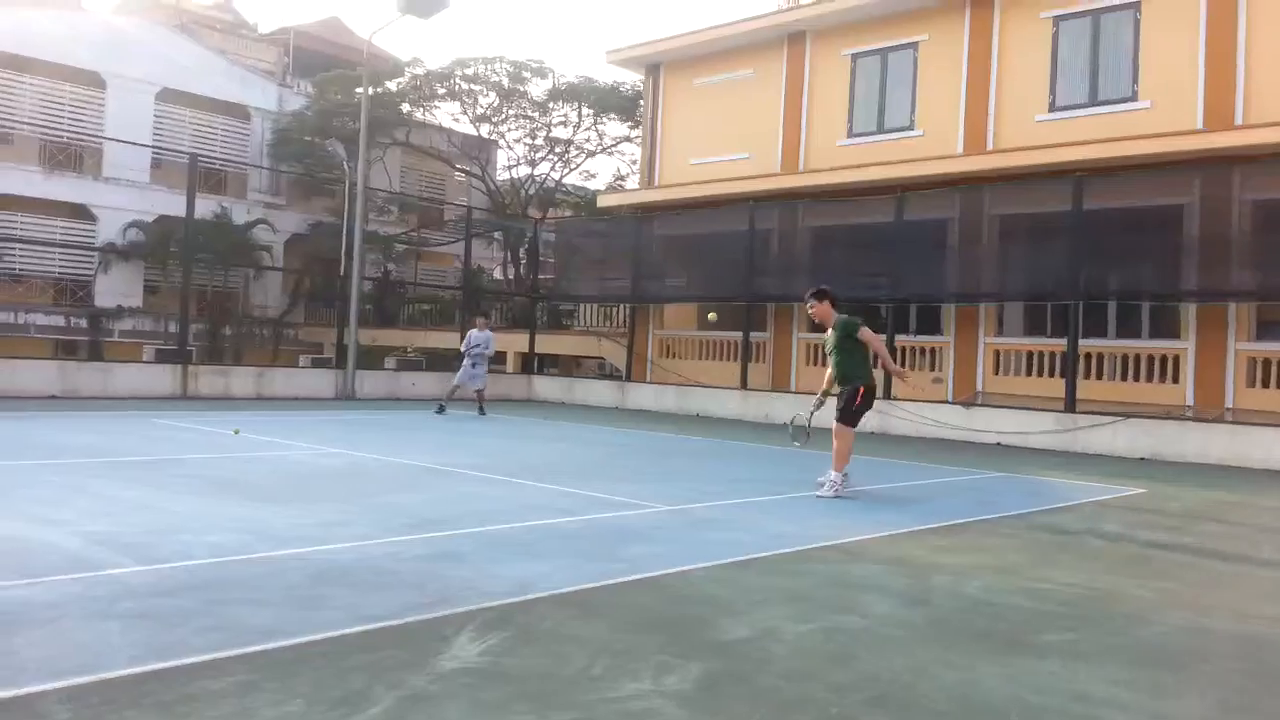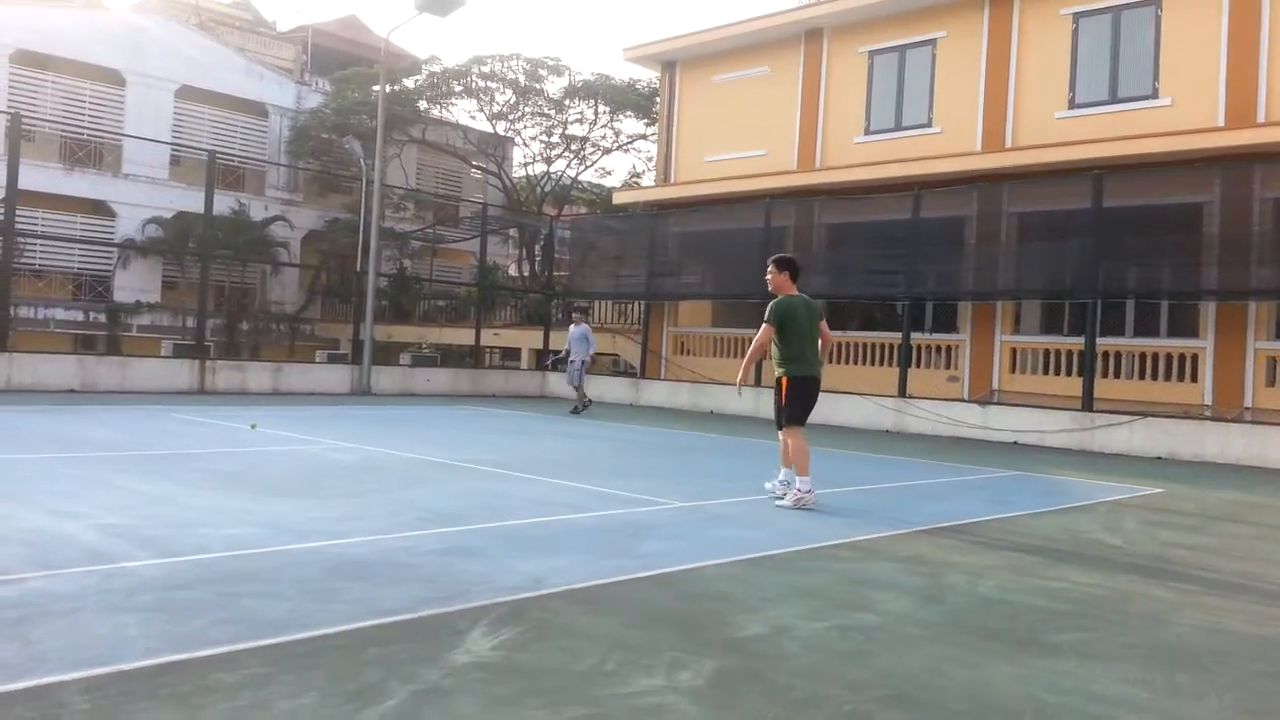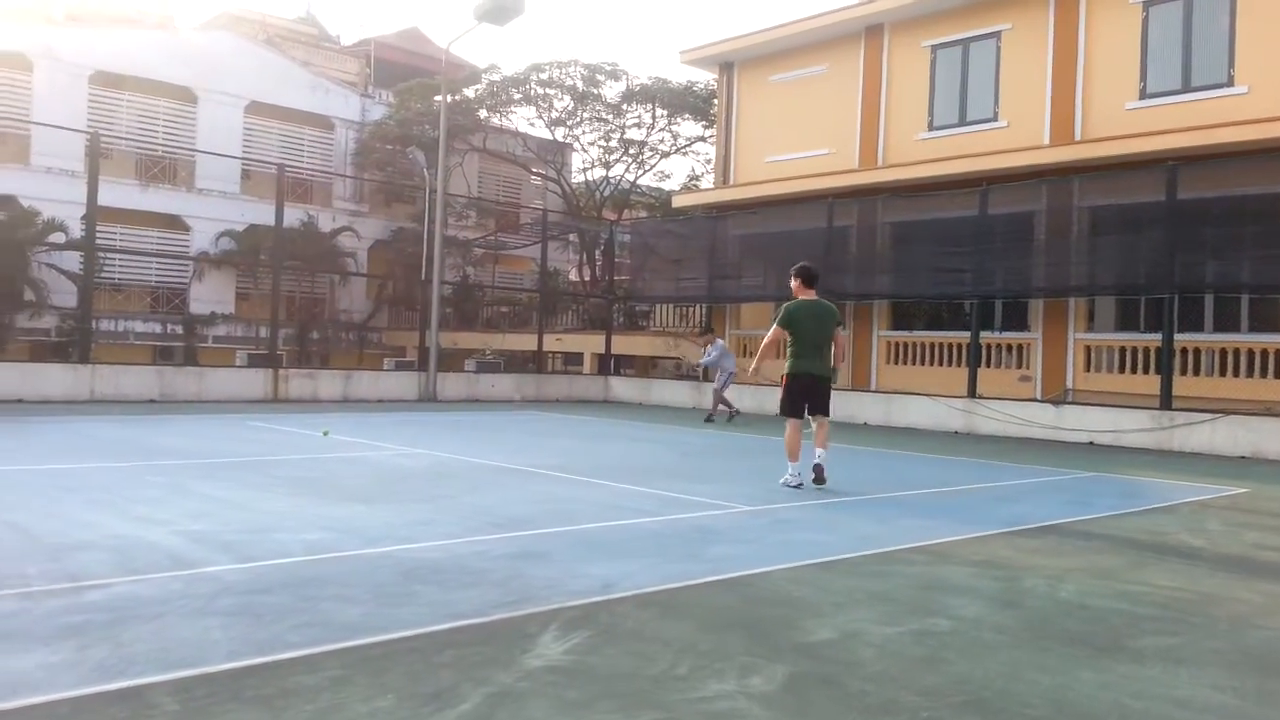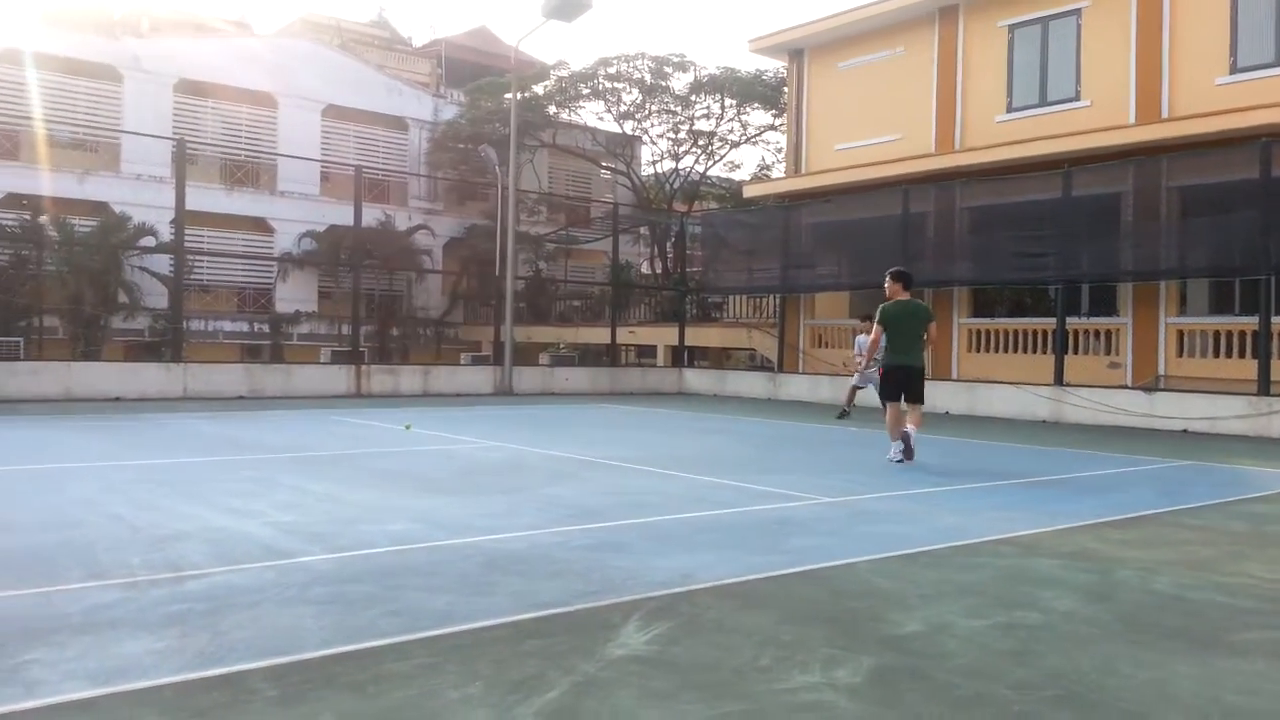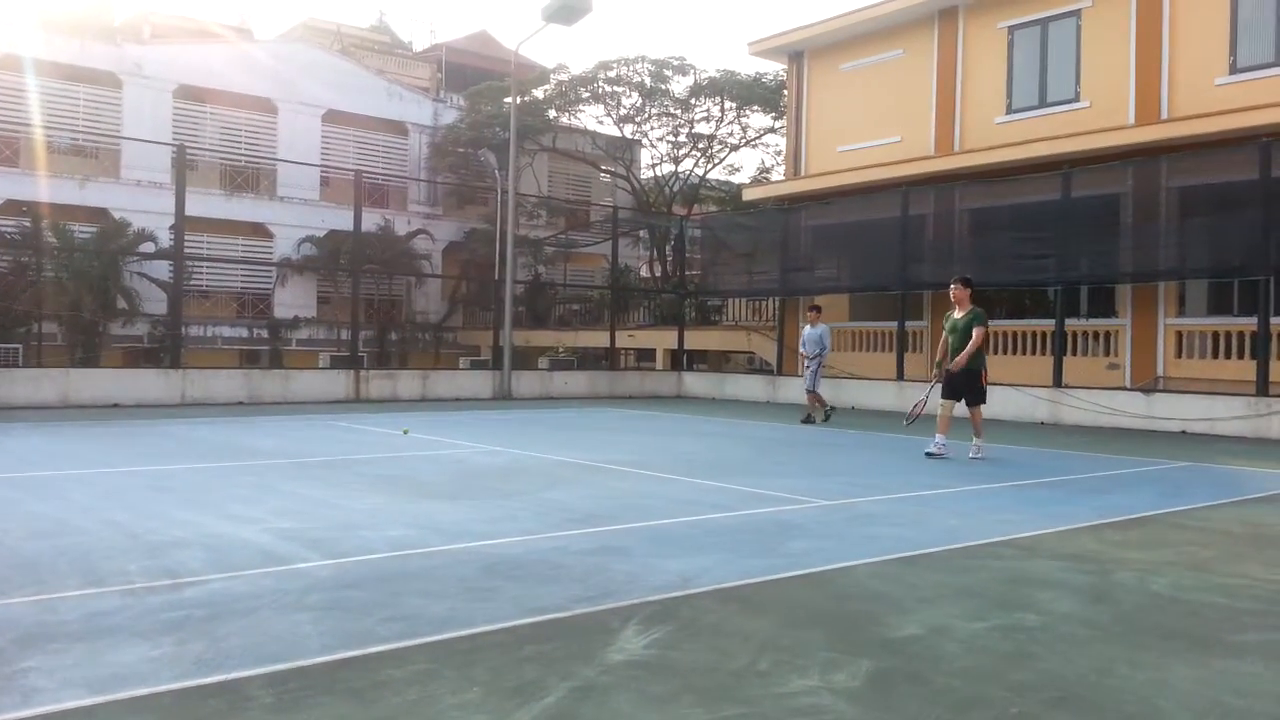
dt=1s
person 1, frame 1
left shoulder: (845, 322)
right shoulder: (829, 334)
left elbow: (874, 340)
left wrist: (891, 367)
right wrist: (823, 393)
left hip: (860, 387)
right hip: (846, 388)
left knee: (841, 429)
right knee: (841, 431)
left ankle: (836, 481)
right ankle: (837, 474)
person 1, frame 2
left shoulder: (779, 305)
right shoulder: (811, 304)
left elbow: (761, 342)
right elbow: (827, 338)
left wrist: (743, 371)
left hip: (791, 377)
right hip: (811, 376)
left knee: (792, 431)
right knee: (787, 430)
left ankle: (804, 489)
right ankle: (784, 481)
person 1, frame 3
left shoulder: (791, 309)
right shoulder: (831, 310)
left elbow: (771, 340)
right elbow: (839, 344)
left wrist: (755, 364)
right wrist: (835, 368)
left hip: (797, 372)
right hip: (822, 373)
left knee: (793, 422)
right knee: (820, 420)
left ankle: (794, 473)
right ankle: (820, 458)
person 1, frame 4
left shoulder: (885, 309)
right shoulder: (923, 308)
left elbow: (874, 340)
right elbow: (932, 337)
left wrist: (867, 359)
left hip: (891, 365)
right hip: (915, 365)
left knee: (892, 406)
right knee: (915, 407)
left ankle: (895, 450)
right ankle: (909, 432)
person 1, frame 5
left shoulder: (978, 315)
right shoulder: (949, 317)
left elbow: (977, 339)
right elbow: (944, 343)
left wrist: (963, 357)
right wrist: (939, 365)
left hip: (973, 371)
right hip: (952, 370)
left knee: (974, 409)
right knee: (945, 405)
left ankle: (977, 444)
right ankle: (940, 444)
